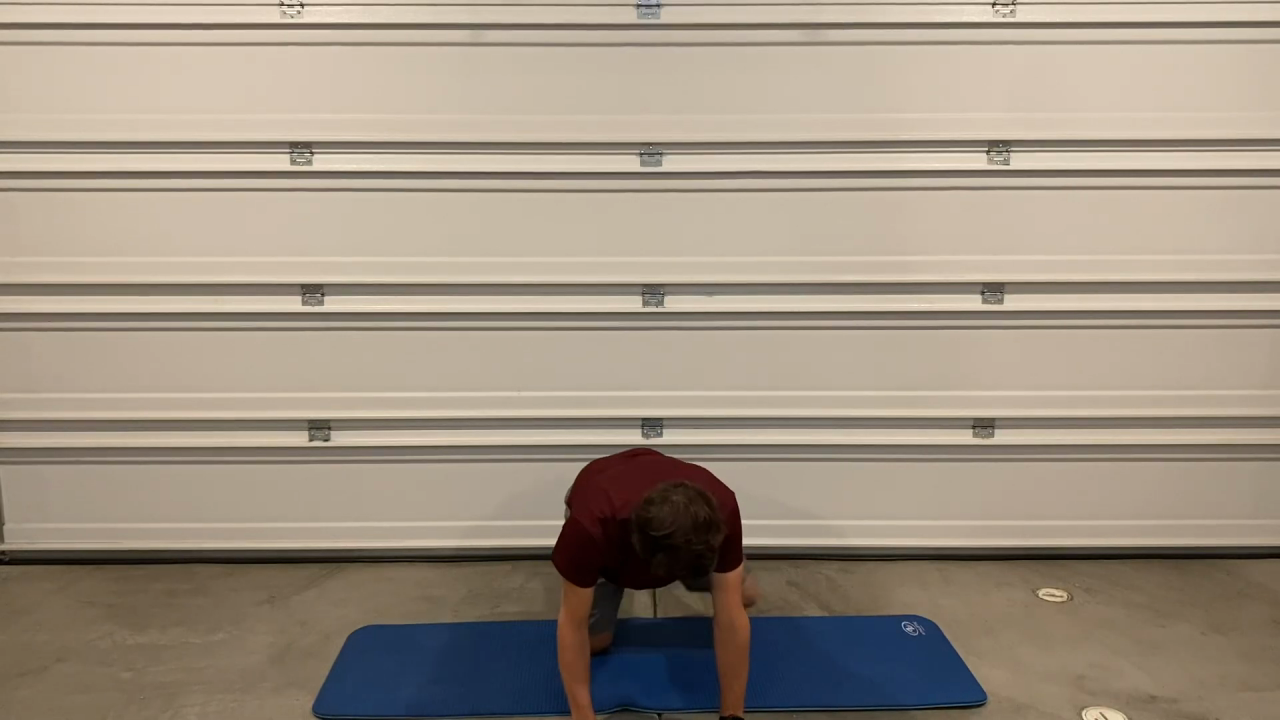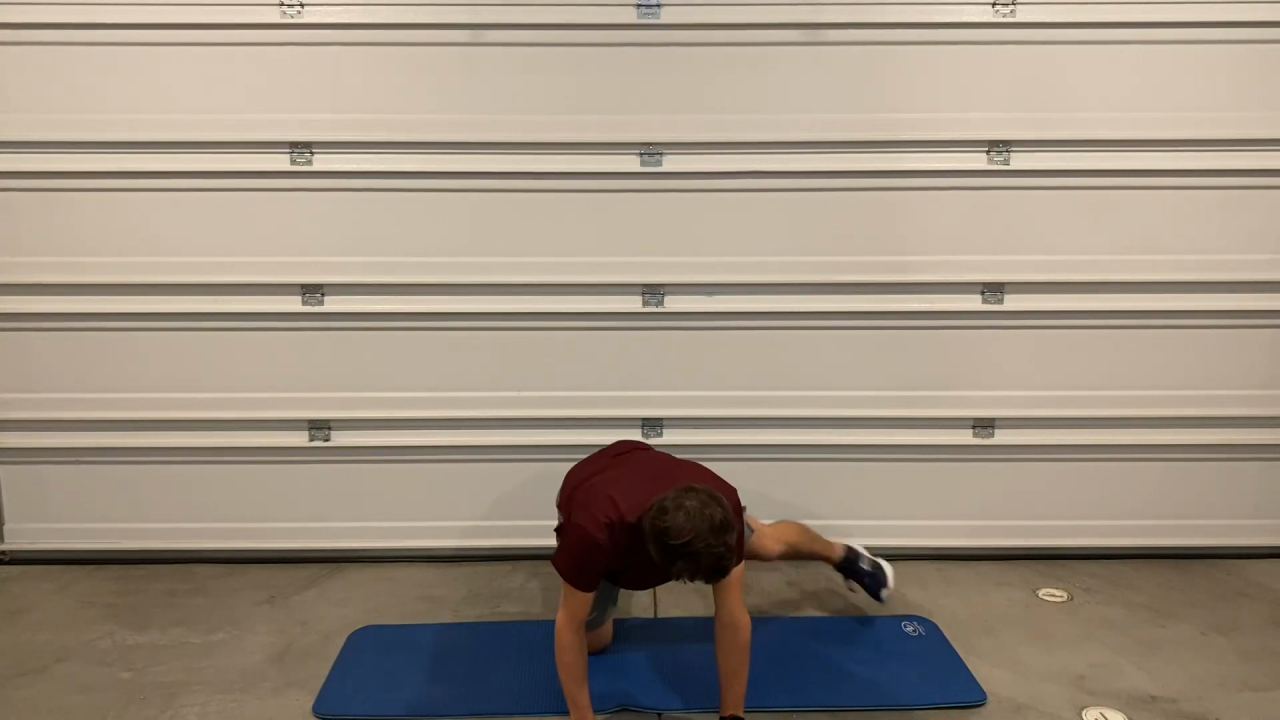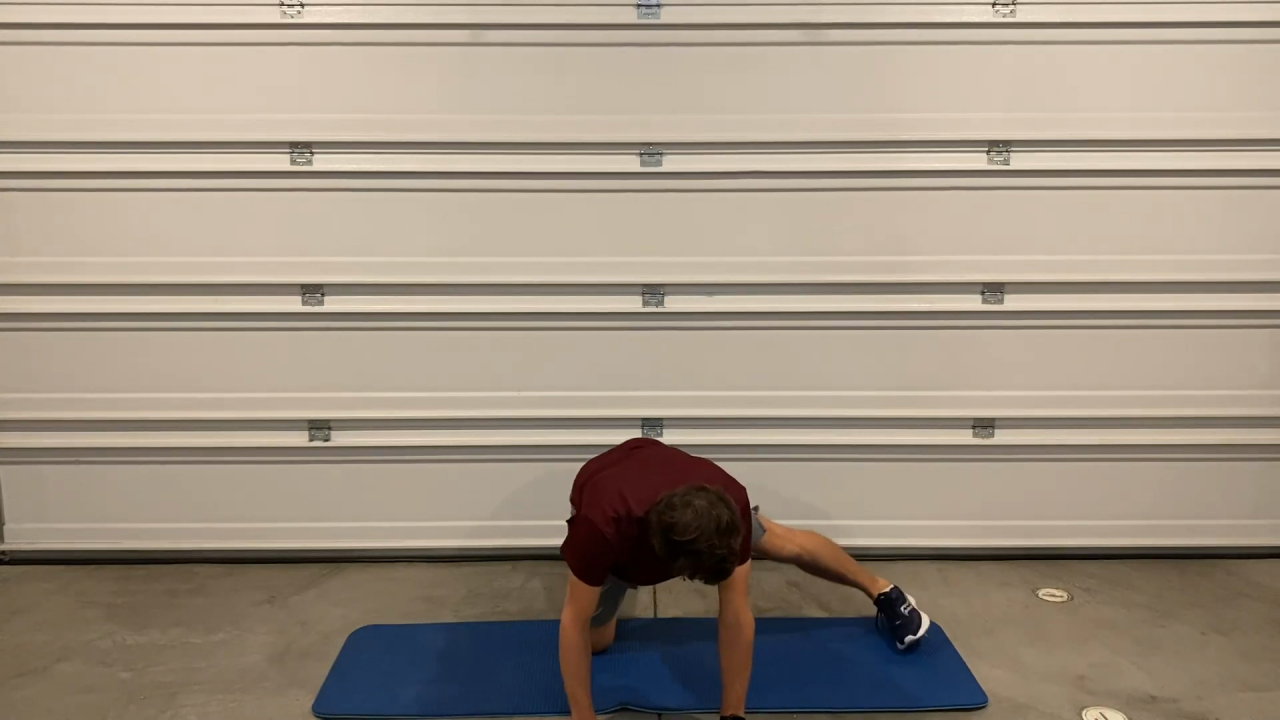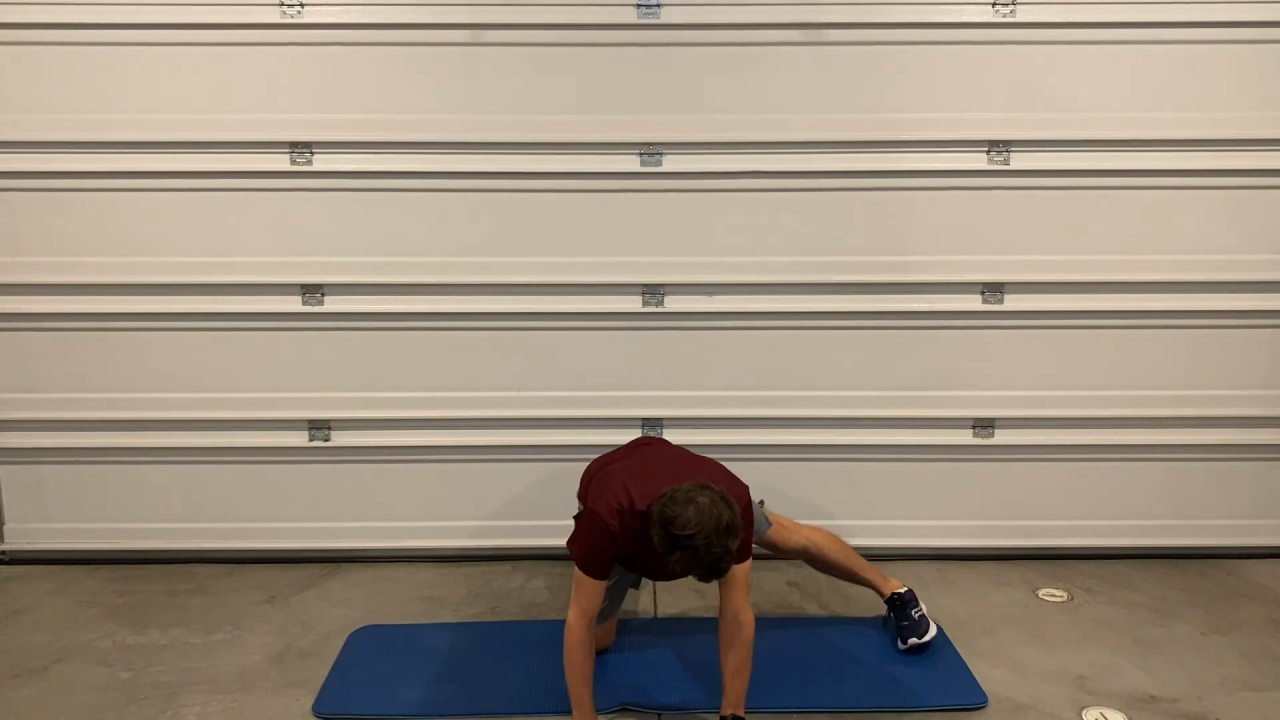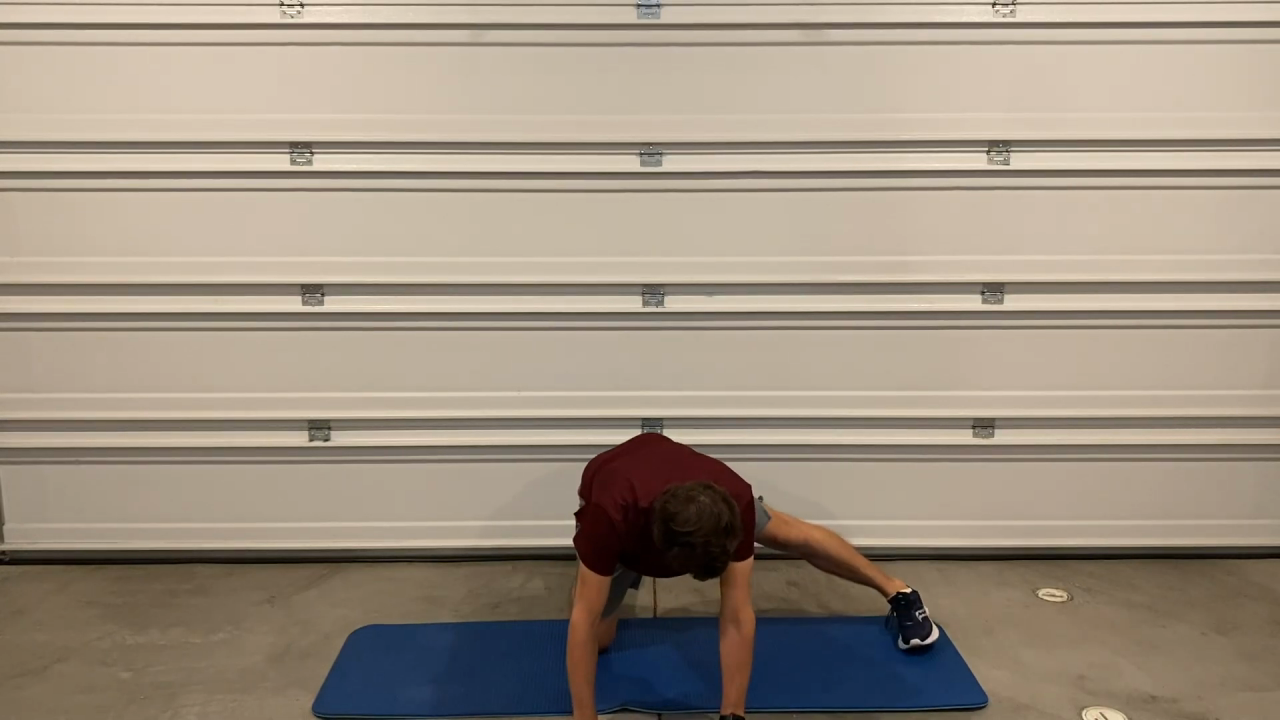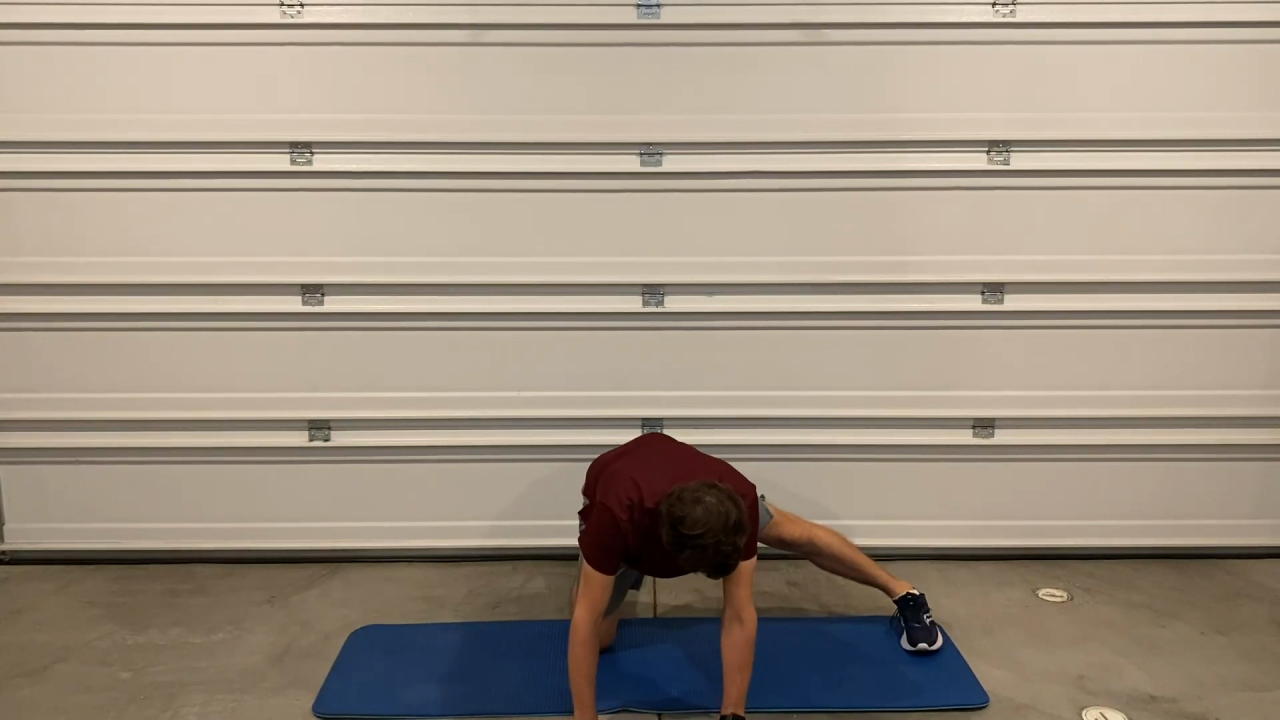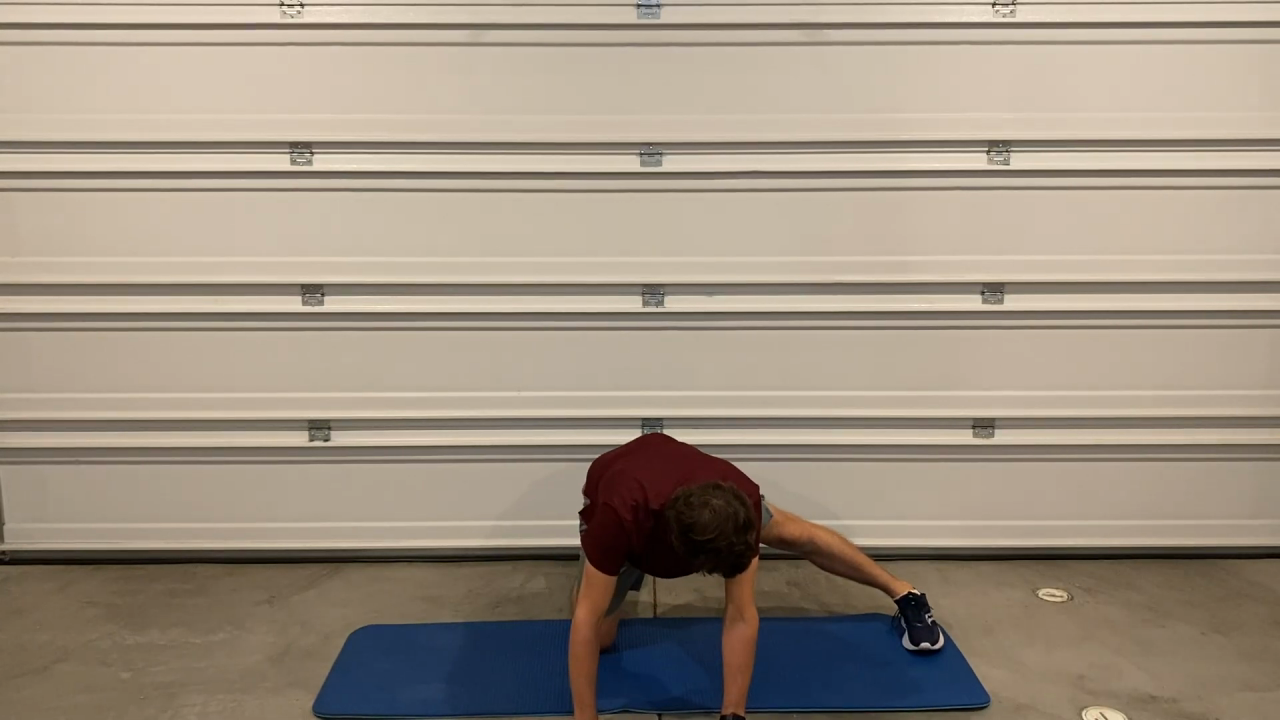
dt=0.3s
person 1, frame 1
left shoulder: (719, 509)
right shoulder: (592, 526)
left elbow: (730, 620)
right elbow: (572, 626)
left knee: (743, 597)
right knee: (596, 640)
person 1, frame 2
left shoulder: (719, 504)
right shoulder: (595, 532)
left elbow: (733, 617)
right elbow: (569, 627)
left knee: (769, 546)
right knee: (594, 639)
left ankle: (841, 554)
person 1, frame 3
left shoulder: (726, 504)
right shoulder: (603, 524)
left elbow: (736, 617)
right elbow: (574, 625)
left hip: (663, 472)
left knee: (784, 544)
right knee: (596, 638)
left ankle: (881, 591)
person 1, frame 4
left shoulder: (731, 503)
right shoulder: (608, 519)
left elbow: (737, 616)
right elbow: (580, 622)
left hip: (681, 478)
right hip: (623, 525)
left knee: (790, 539)
right knee: (599, 637)
left ankle: (893, 591)
person 1, frame 5
left shoulder: (734, 501)
right shoulder: (612, 514)
left elbow: (737, 614)
right elbow: (584, 621)
left hip: (679, 474)
right hip: (619, 503)
left knee: (788, 533)
right knee: (599, 635)
left ankle: (897, 592)
person 1, frame 6
left shoulder: (737, 502)
right shoulder: (617, 514)
left elbow: (739, 615)
right elbow: (585, 621)
left hip: (680, 473)
right hip: (613, 494)
left knee: (793, 534)
right knee: (600, 635)
left ankle: (902, 593)
right ankle: (611, 573)
person 1, frame 7
left shoulder: (739, 501)
right shoulder: (621, 515)
left elbow: (741, 615)
right elbow: (587, 622)
left hip: (683, 475)
right hip: (613, 489)
left knee: (791, 533)
right knee: (600, 635)
left ankle: (903, 593)
right ankle: (620, 573)
